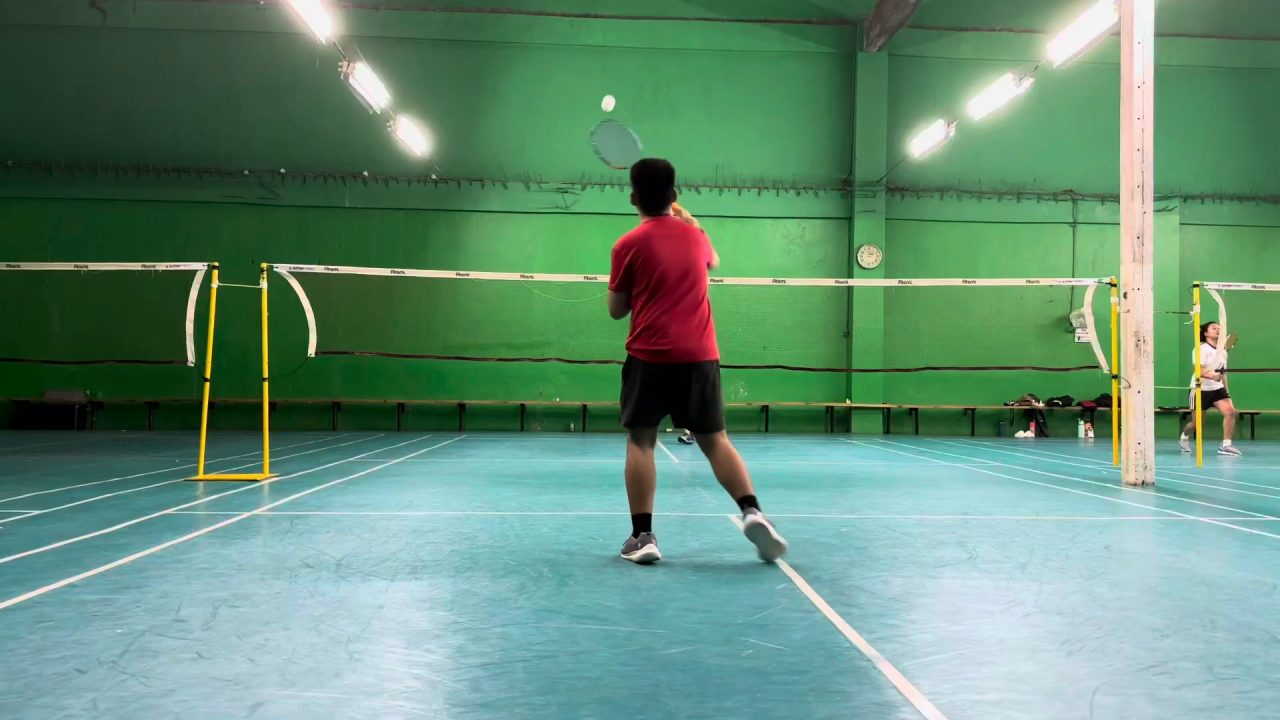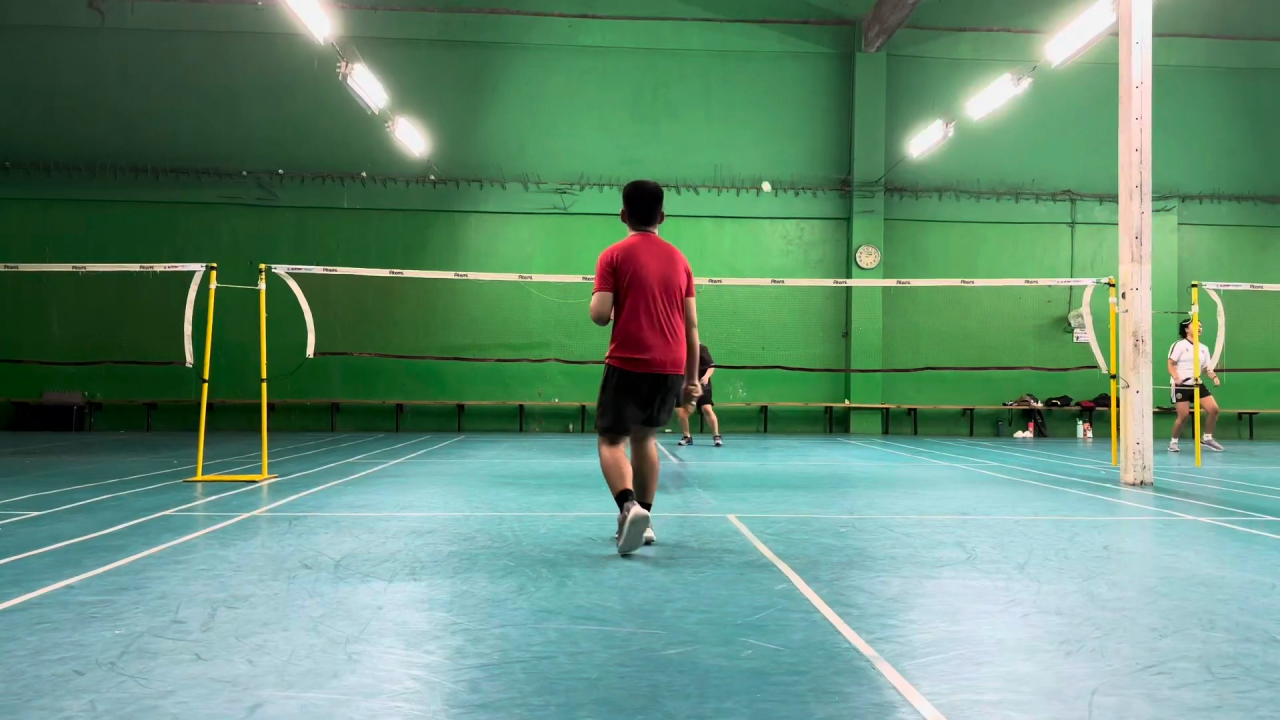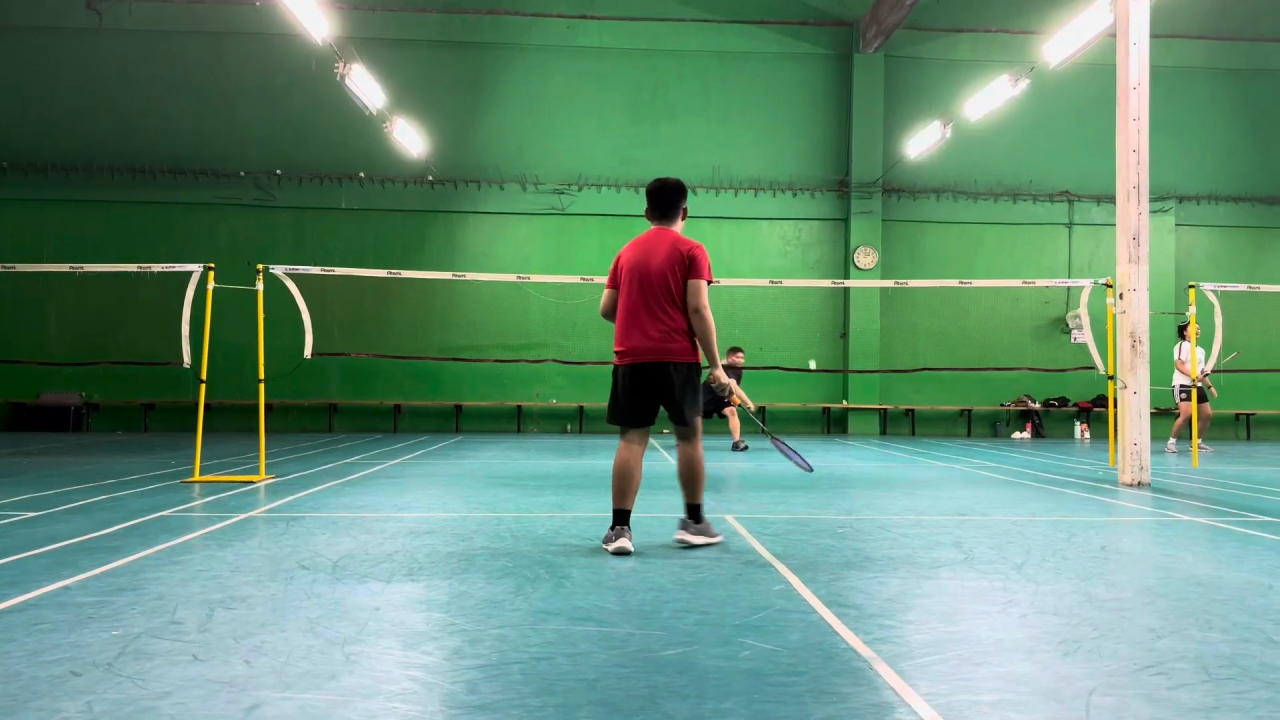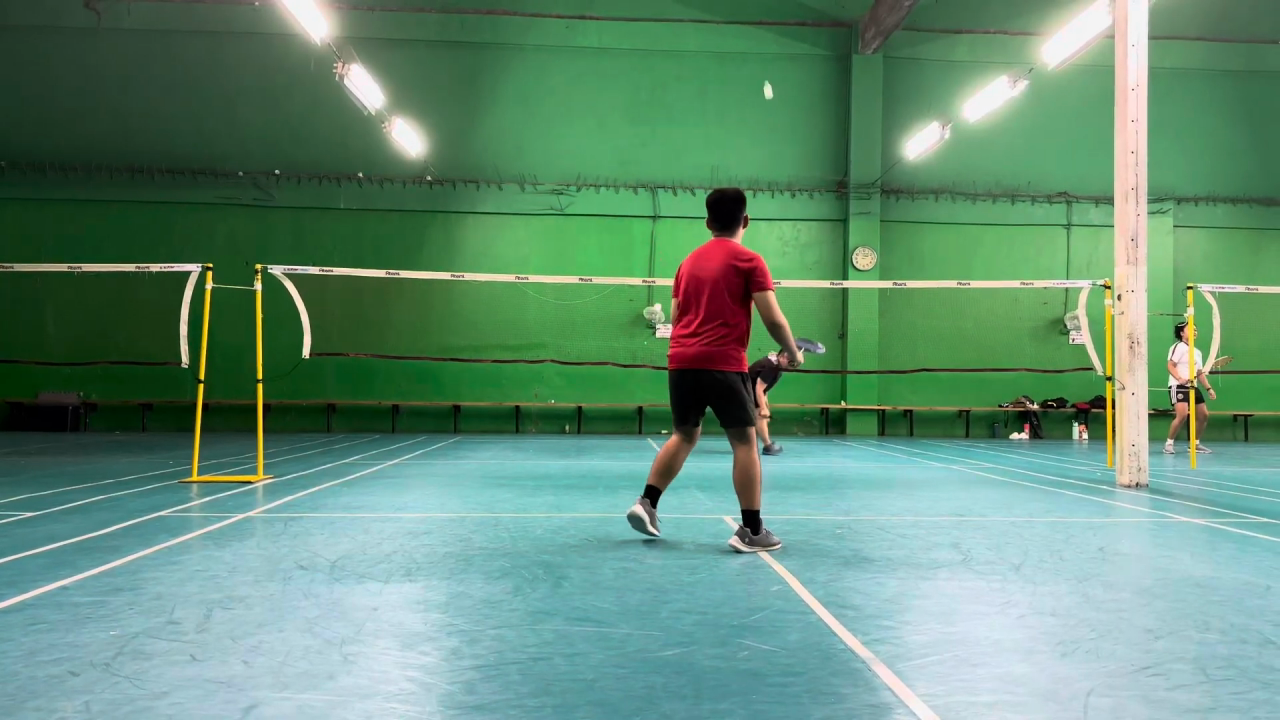
dt=0.5s
person 1, frame 1
left shoulder: (627, 245)
right shoulder: (695, 236)
left elbow: (616, 310)
left hip: (649, 356)
right hip: (700, 356)
left knee: (641, 442)
right knee: (716, 441)
left ankle: (642, 536)
right ankle: (753, 513)
person 1, frame 2
left shoulder: (614, 255)
right shoulder: (679, 259)
left elbow: (599, 312)
right elbow: (690, 323)
right wrist: (692, 377)
left hip: (629, 365)
right hip: (672, 367)
left knee: (612, 443)
right knee: (644, 438)
left ankle: (631, 507)
right ankle: (642, 519)
person 1, frame 3
left shoulder: (627, 252)
right shoulder: (691, 250)
left elbow: (606, 309)
right elbow: (698, 309)
right wrist: (716, 365)
left hip: (632, 359)
right hip: (677, 358)
left knee: (632, 442)
right knee: (689, 437)
left ankle: (620, 529)
right ankle: (694, 522)
person 1, frame 4
left shoulder: (690, 261)
right shoulder: (748, 261)
right elbow: (772, 317)
right wrist: (792, 350)
left hip: (682, 362)
right hip: (722, 364)
left knee: (684, 436)
right knee: (745, 439)
left ankle: (646, 505)
right ankle: (750, 529)
